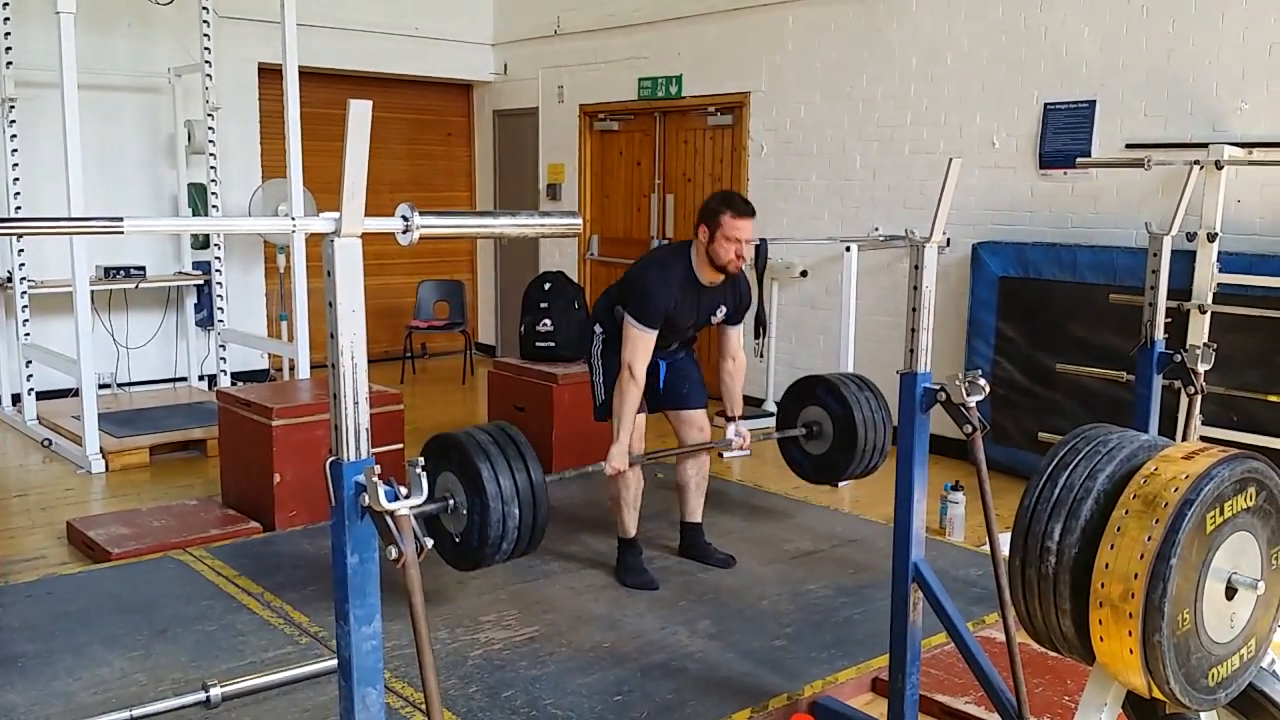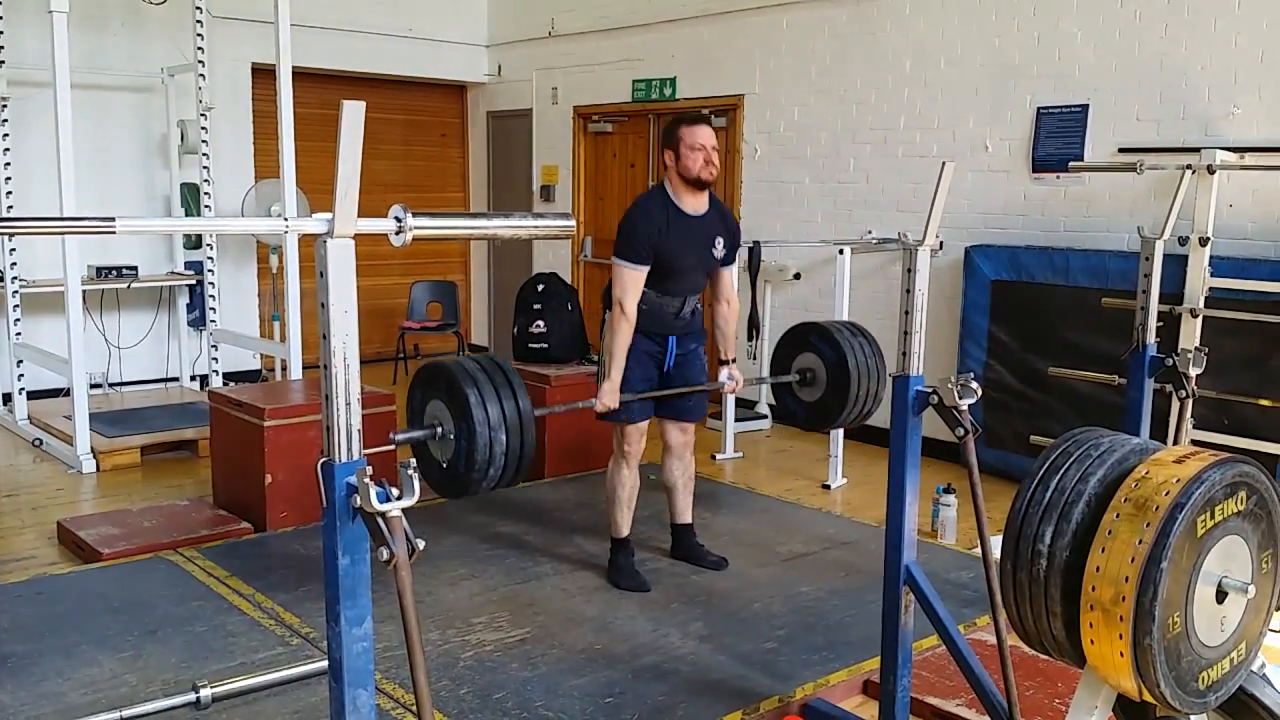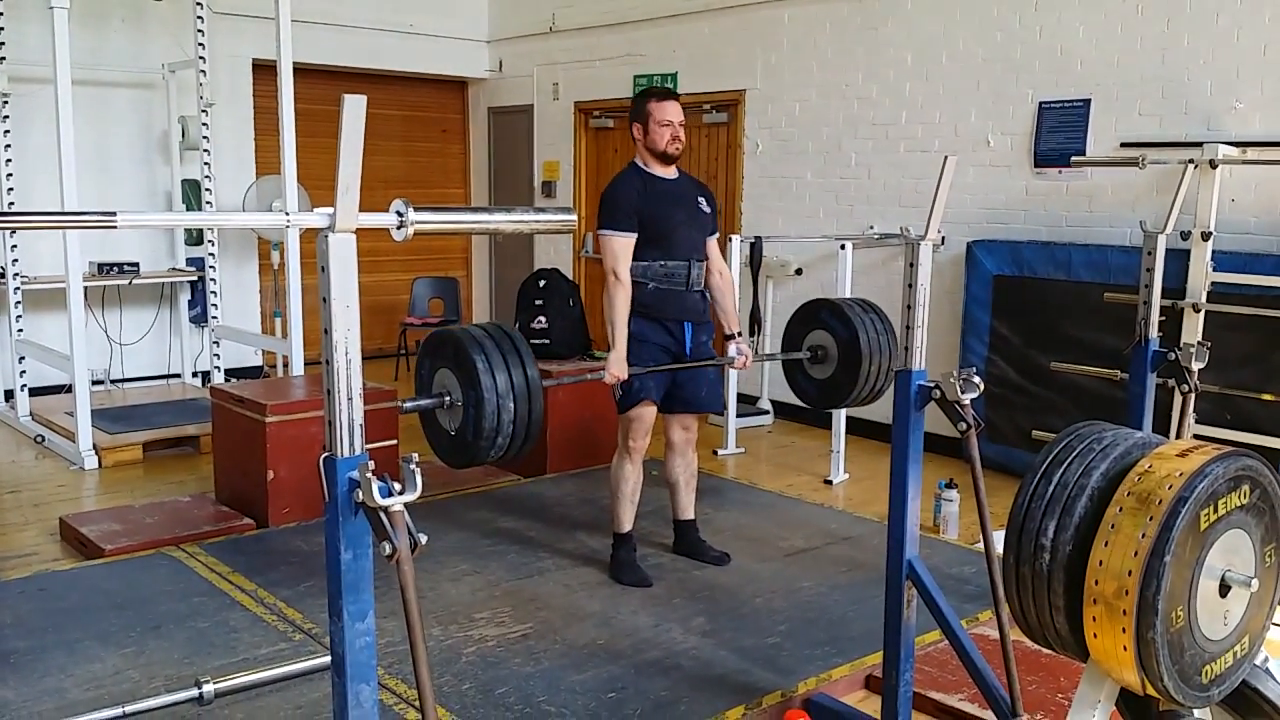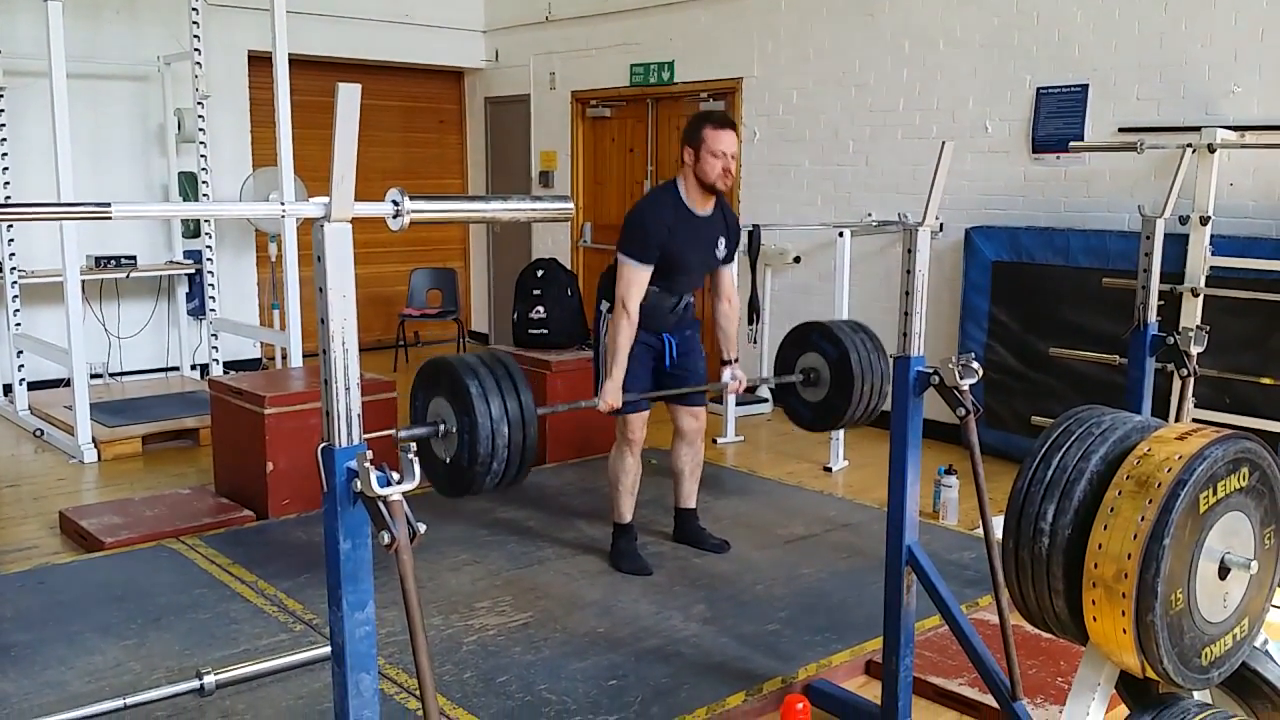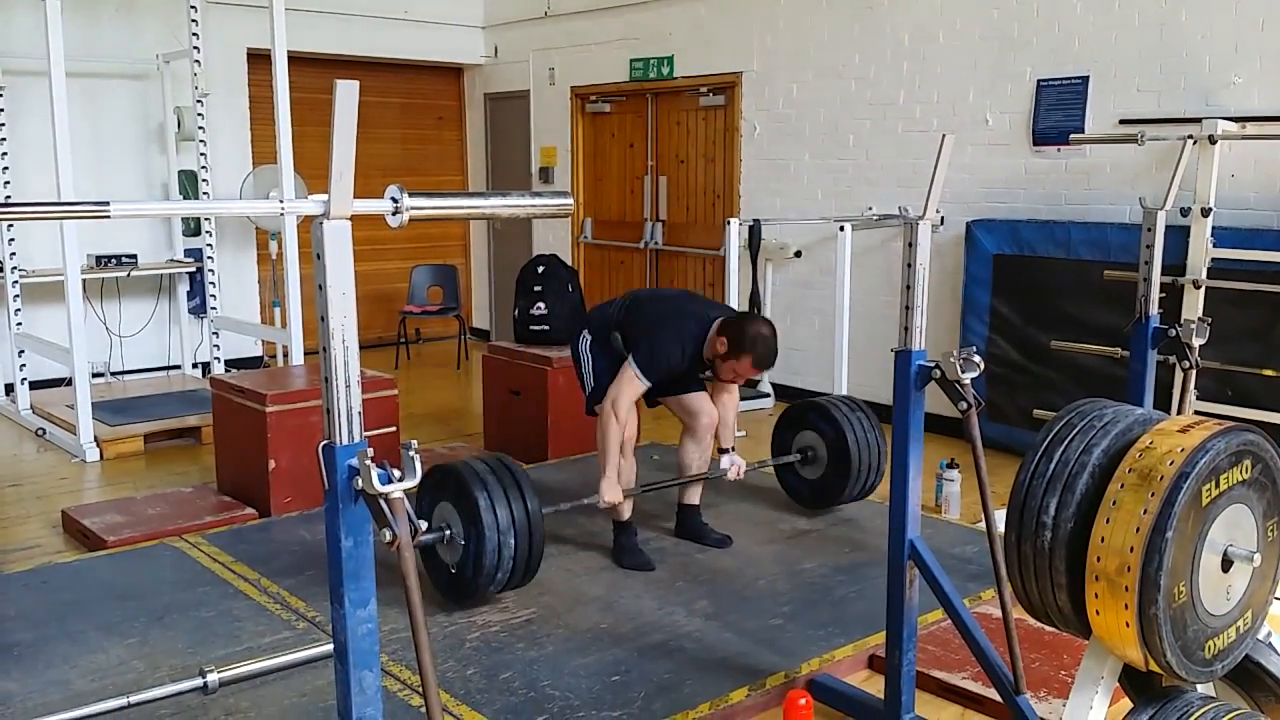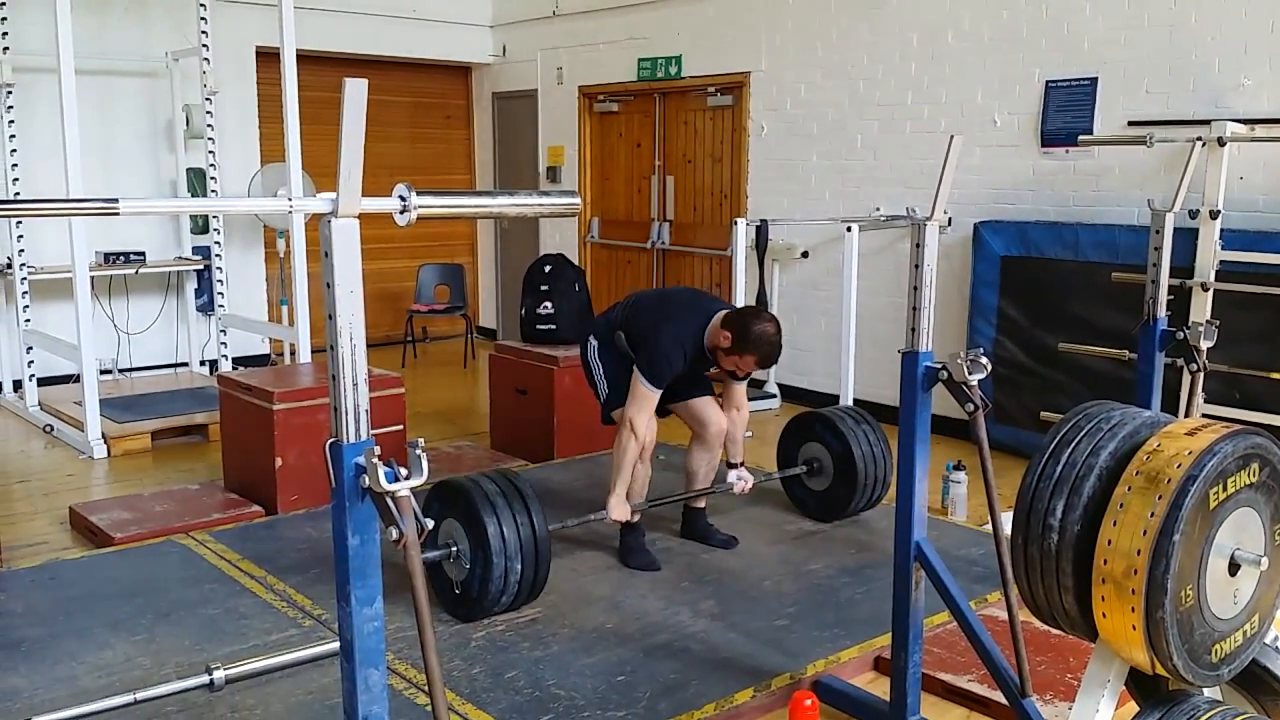
dt=0.4s
person 1, frame 1
left shoulder: (736, 287)
right shoulder: (659, 279)
left elbow: (732, 356)
right elbow: (633, 368)
left wrist: (734, 418)
right wrist: (619, 444)
left hip: (673, 346)
right hip: (618, 339)
left knee: (698, 436)
right knee: (635, 446)
left ankle: (692, 537)
right ankle: (628, 552)
person 1, frame 2
left shoulder: (724, 222)
right shoulder: (646, 217)
left elbow: (725, 298)
right elbow: (623, 305)
left wrist: (728, 361)
right wrist: (611, 379)
left hip: (686, 336)
right hip: (637, 337)
left knee: (682, 440)
right knee: (630, 444)
left ankle: (684, 538)
right ankle: (620, 553)
person 1, frame 3
left shoulder: (698, 192)
right shoulder: (626, 190)
left elbow: (716, 269)
right elbow: (617, 274)
left wrist: (734, 333)
right wrist: (618, 349)
left hip: (695, 330)
right hip: (645, 330)
left knee: (684, 437)
right knee: (636, 439)
left ankle: (686, 533)
right ankle: (622, 548)
person 1, frame 4
left shoulder: (727, 223)
right shoulder: (654, 214)
left elbow: (725, 296)
right elbow: (628, 304)
left wrist: (730, 361)
right wrist: (613, 382)
left hip: (679, 323)
right hip: (627, 315)
left knee: (693, 423)
right knee: (632, 430)
left ankle: (687, 521)
right ankle: (623, 535)
person 1, frame 5
left shoulder: (735, 336)
right shoulder: (671, 343)
left elbow: (725, 394)
right elbow: (616, 406)
left wrist: (728, 451)
right wrist: (608, 478)
left hip: (656, 345)
right hip: (603, 341)
left knee: (704, 418)
right knee: (625, 431)
left ankle: (689, 518)
right ankle: (624, 533)
person 1, frame 6
left shoulder: (742, 342)
right shoulder: (672, 341)
left elbow: (736, 407)
right elbow: (635, 422)
left wrist: (736, 465)
right wrist: (617, 496)
right hip: (611, 349)
left knee: (714, 425)
right knee: (645, 435)
left ankle: (694, 518)
right ankle: (631, 533)
